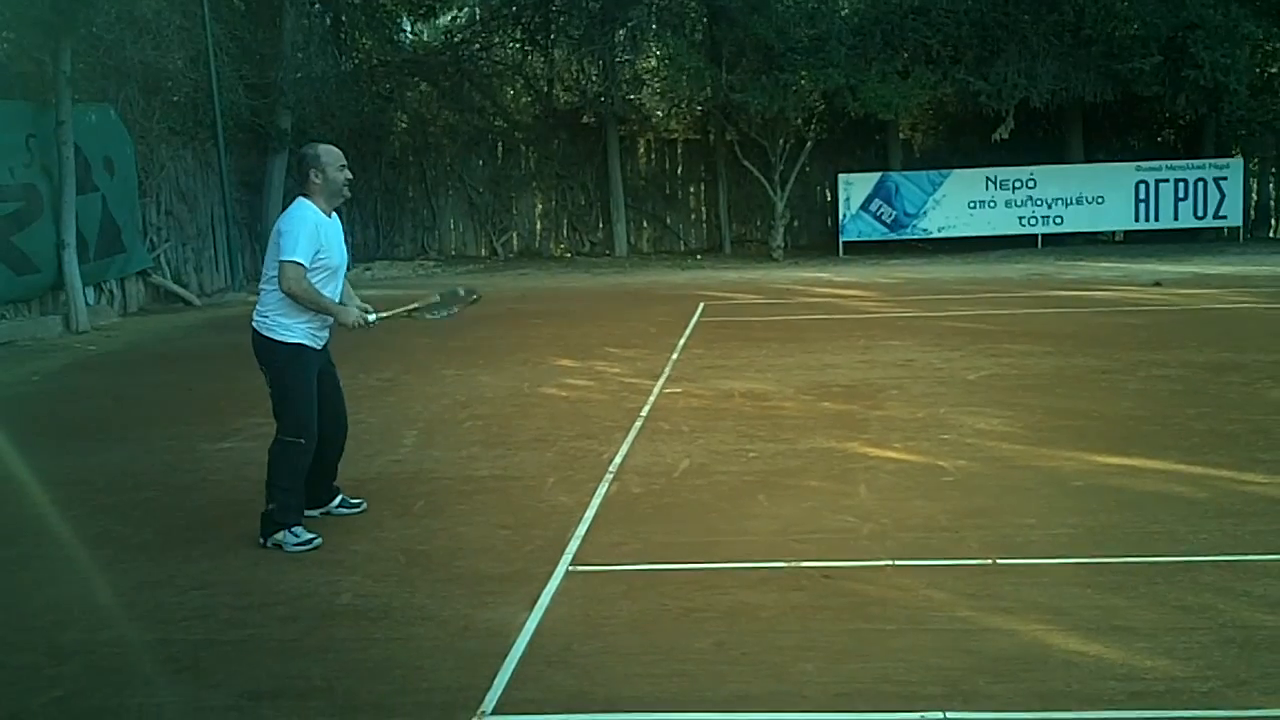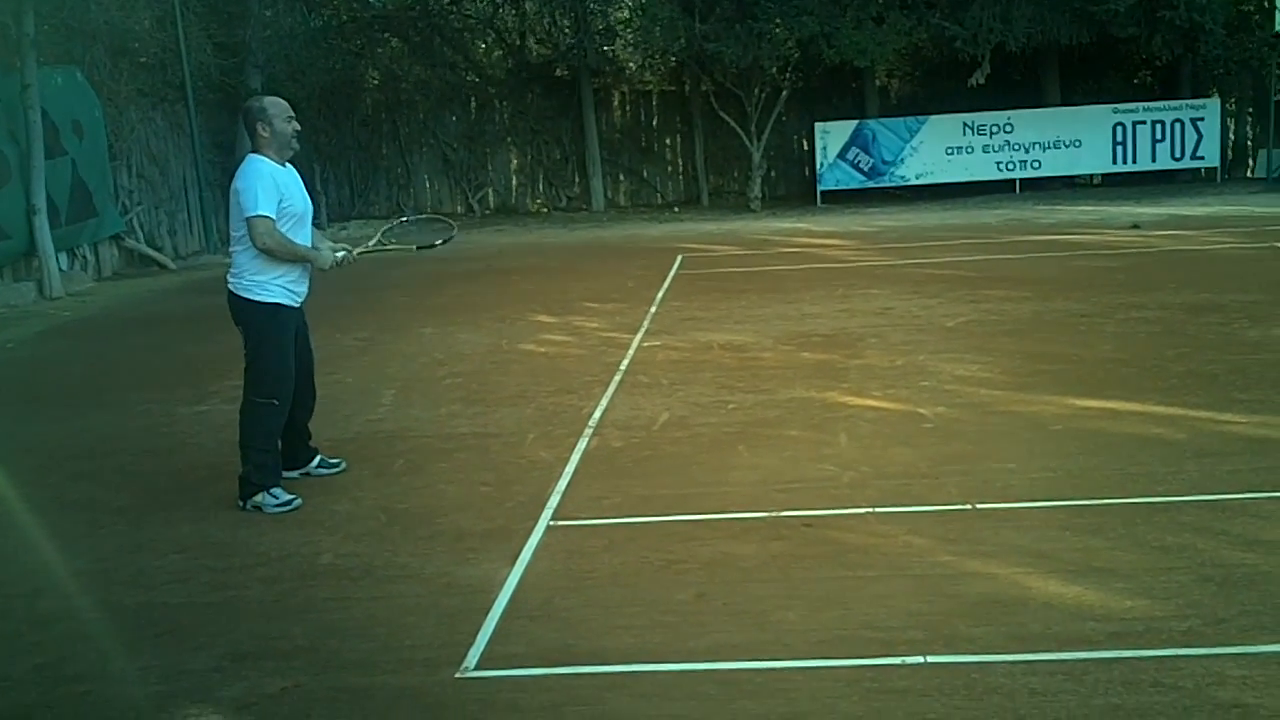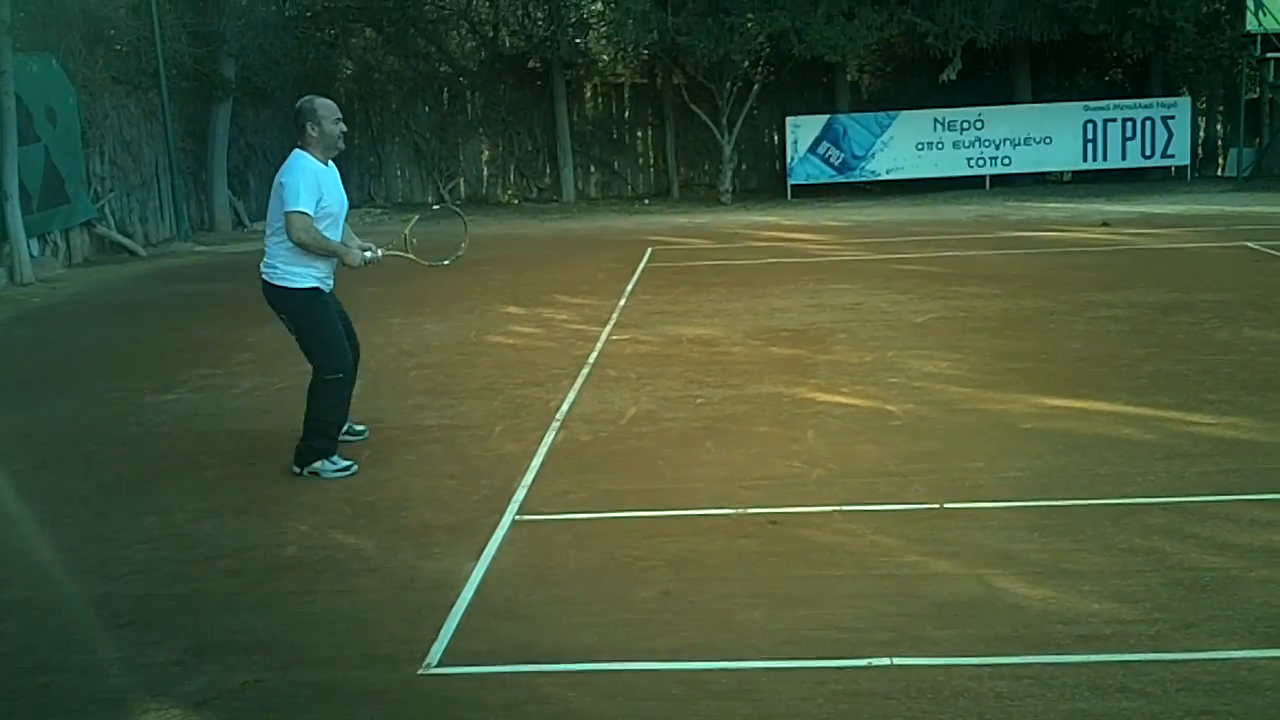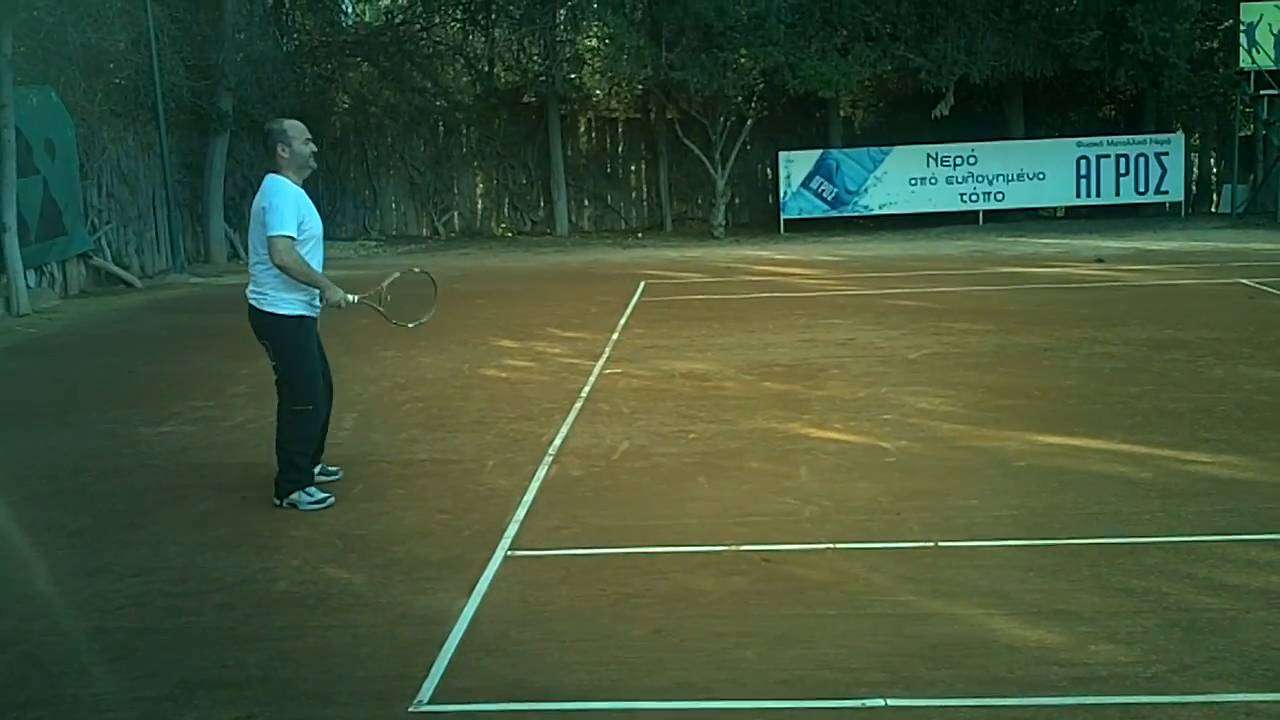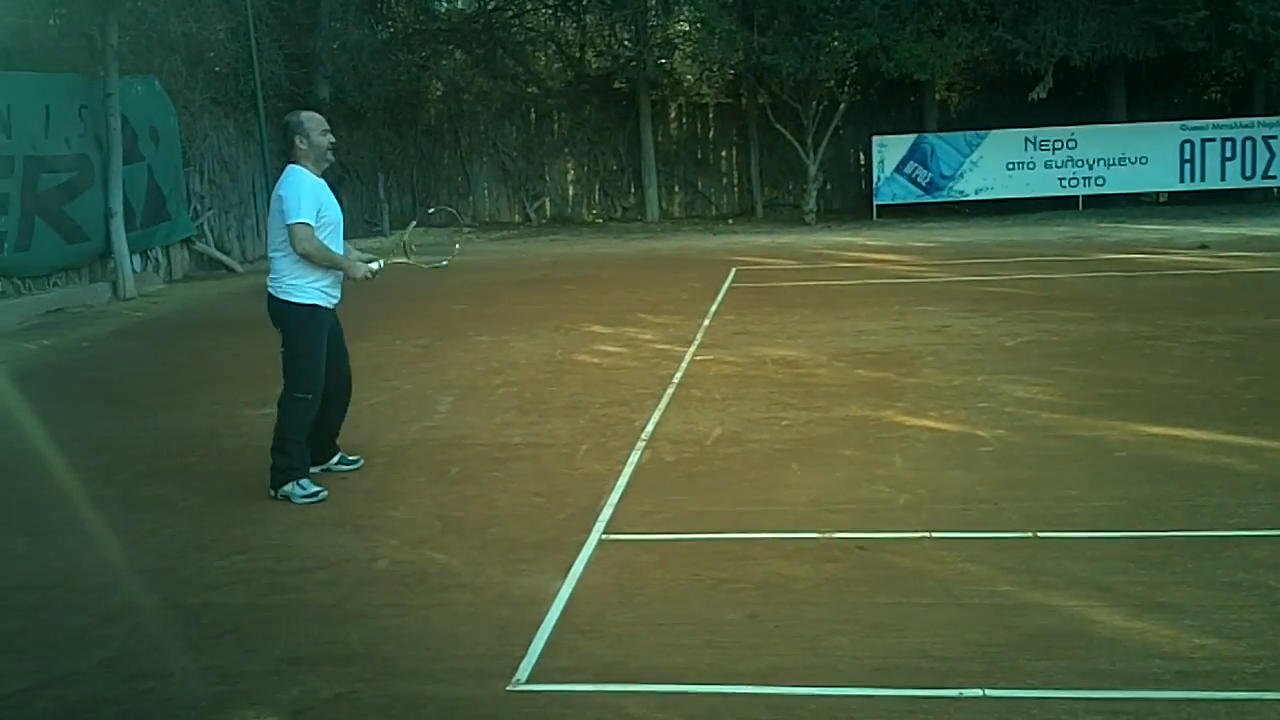
dt=1s
person 1, frame 1
left shoulder: (331, 219)
right shoulder: (302, 220)
right elbow: (291, 283)
left wrist: (354, 303)
right wrist: (339, 311)
left hip: (312, 341)
right hip: (283, 341)
left knee: (333, 423)
right knee: (298, 432)
left ankle: (320, 495)
right ankle: (279, 524)
person 1, frame 2
left shoulder: (286, 171)
right shoulder: (257, 173)
right elbow: (264, 237)
left wrist: (327, 246)
right wrist: (314, 257)
left hip: (286, 300)
right hip: (261, 302)
left knee: (300, 384)
right knee: (269, 393)
left ankle: (297, 456)
right ankle: (257, 486)
person 1, frame 3
left shoulder: (328, 167)
right shoulder: (301, 171)
right elbow: (299, 232)
left wrist: (357, 244)
right wrist: (344, 253)
left hip: (314, 285)
right hip: (293, 286)
left knee: (345, 352)
right knee: (335, 365)
left ankle: (331, 422)
right ankle: (314, 455)
person 1, frame 4
left shoulder: (291, 192)
right shoulder: (280, 194)
right elbow: (283, 256)
left wrist: (316, 292)
right wrist: (327, 287)
left hip: (295, 312)
right hip: (281, 315)
left knee: (319, 390)
right knee: (304, 400)
left ankle: (307, 464)
right ankle: (292, 486)
person 1, frame 5
left shoulder: (315, 183)
right shoulder: (297, 183)
right elbow: (303, 243)
left wrist: (354, 256)
right wrist: (347, 265)
left hip: (318, 302)
right hip: (297, 304)
left knee: (337, 382)
right knee: (304, 389)
left ankle: (320, 453)
right ankle: (287, 476)
